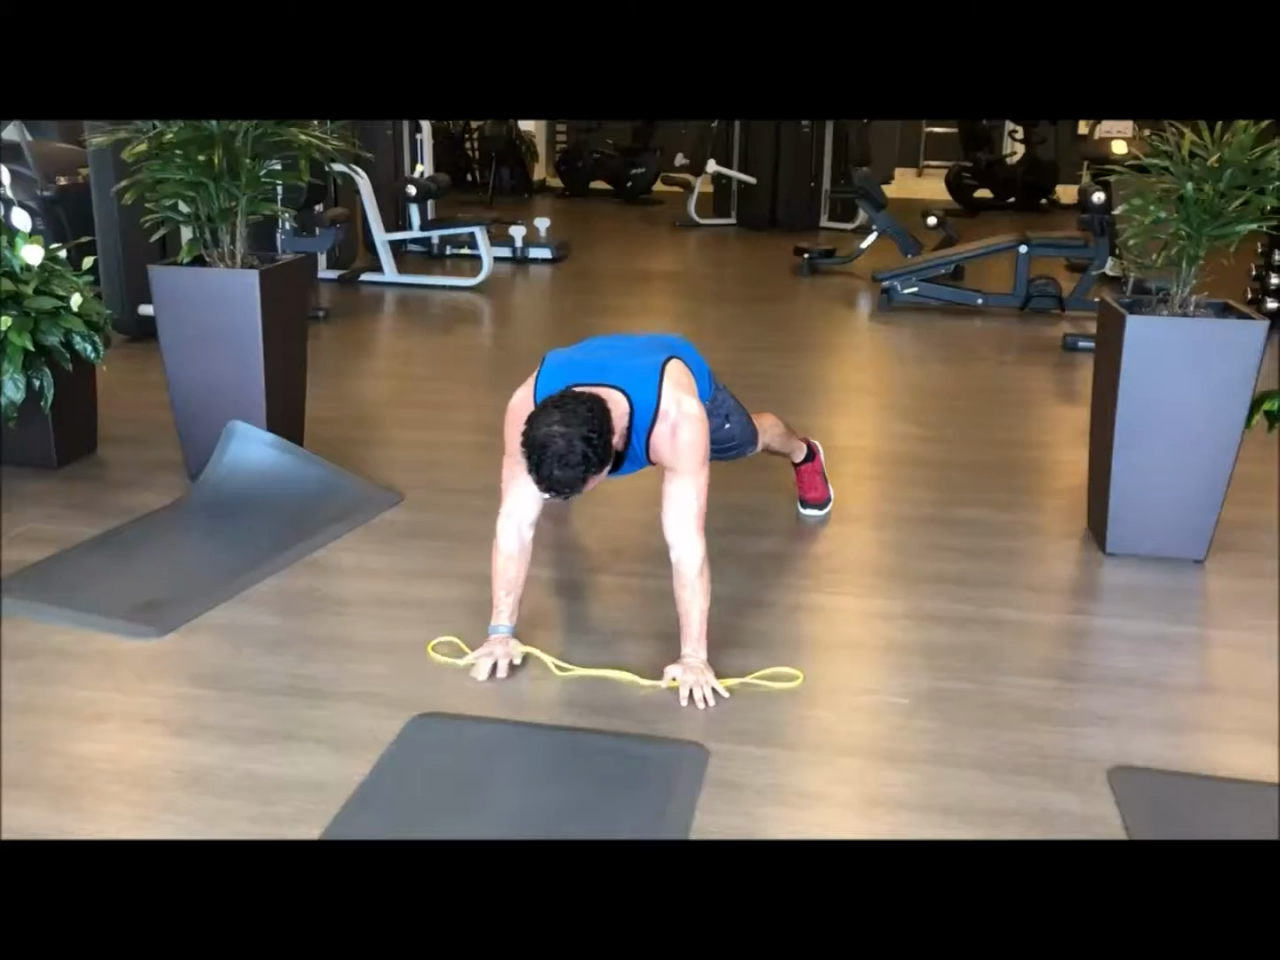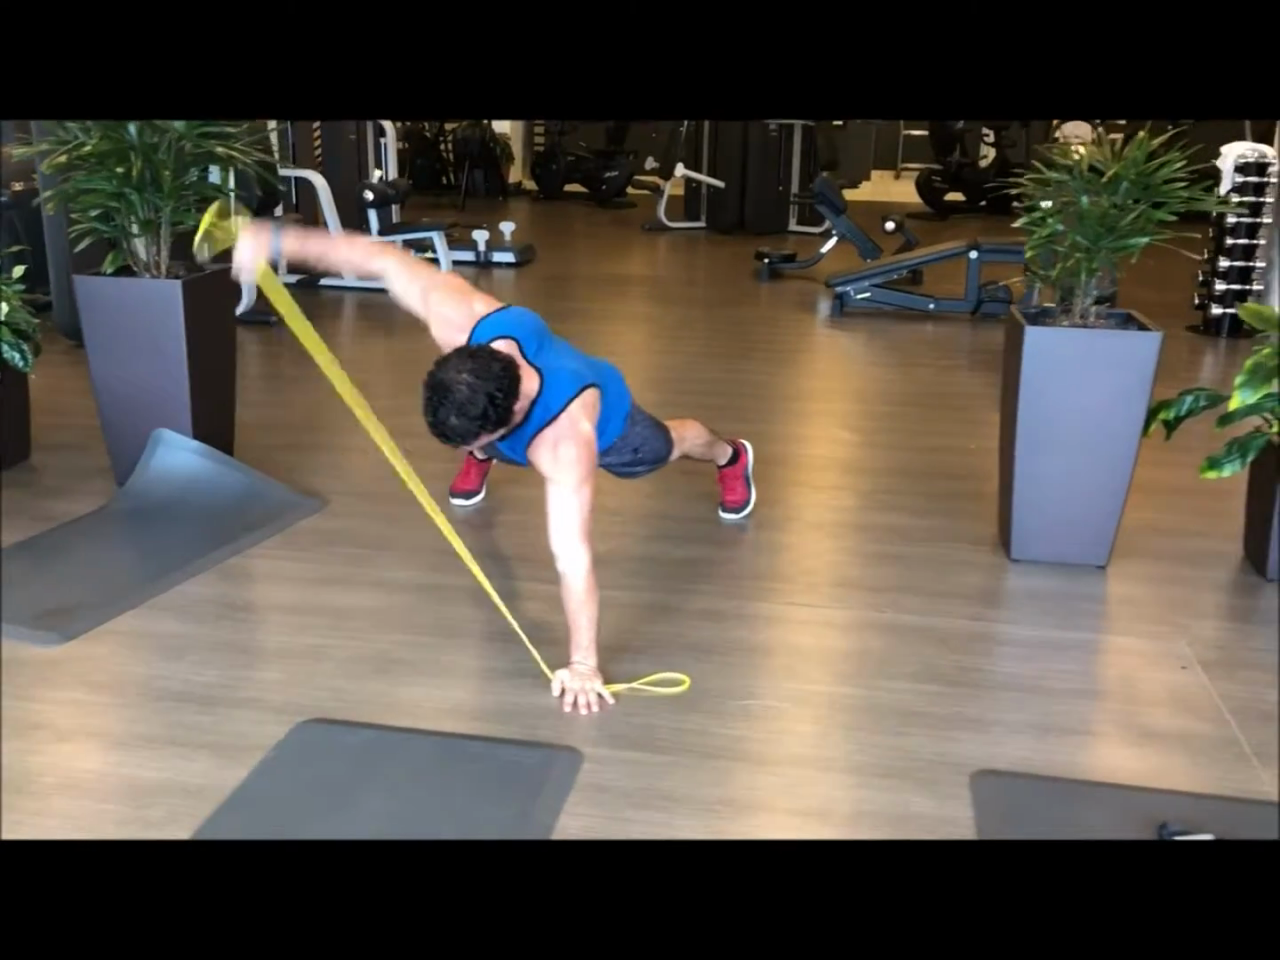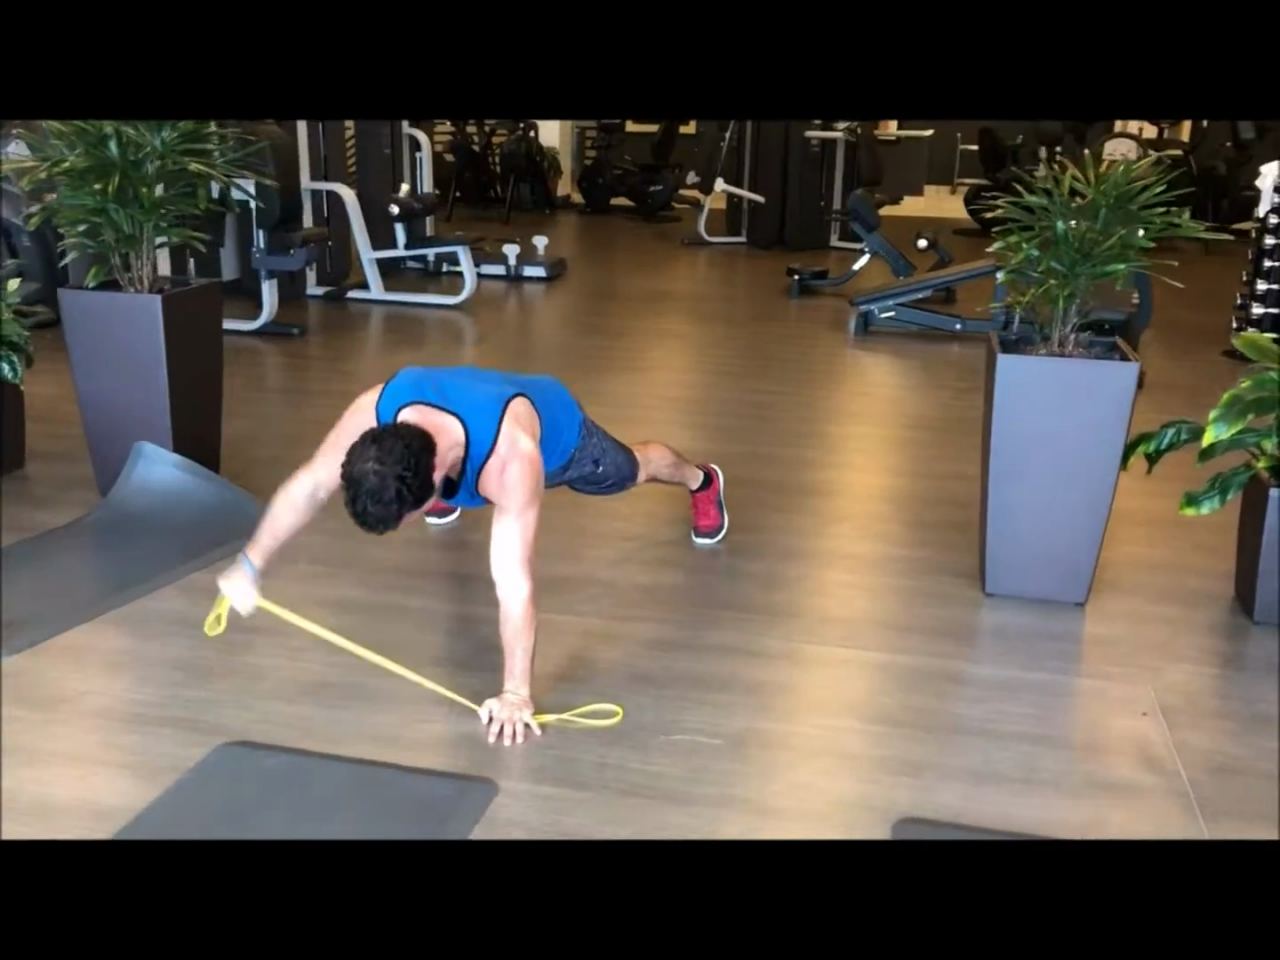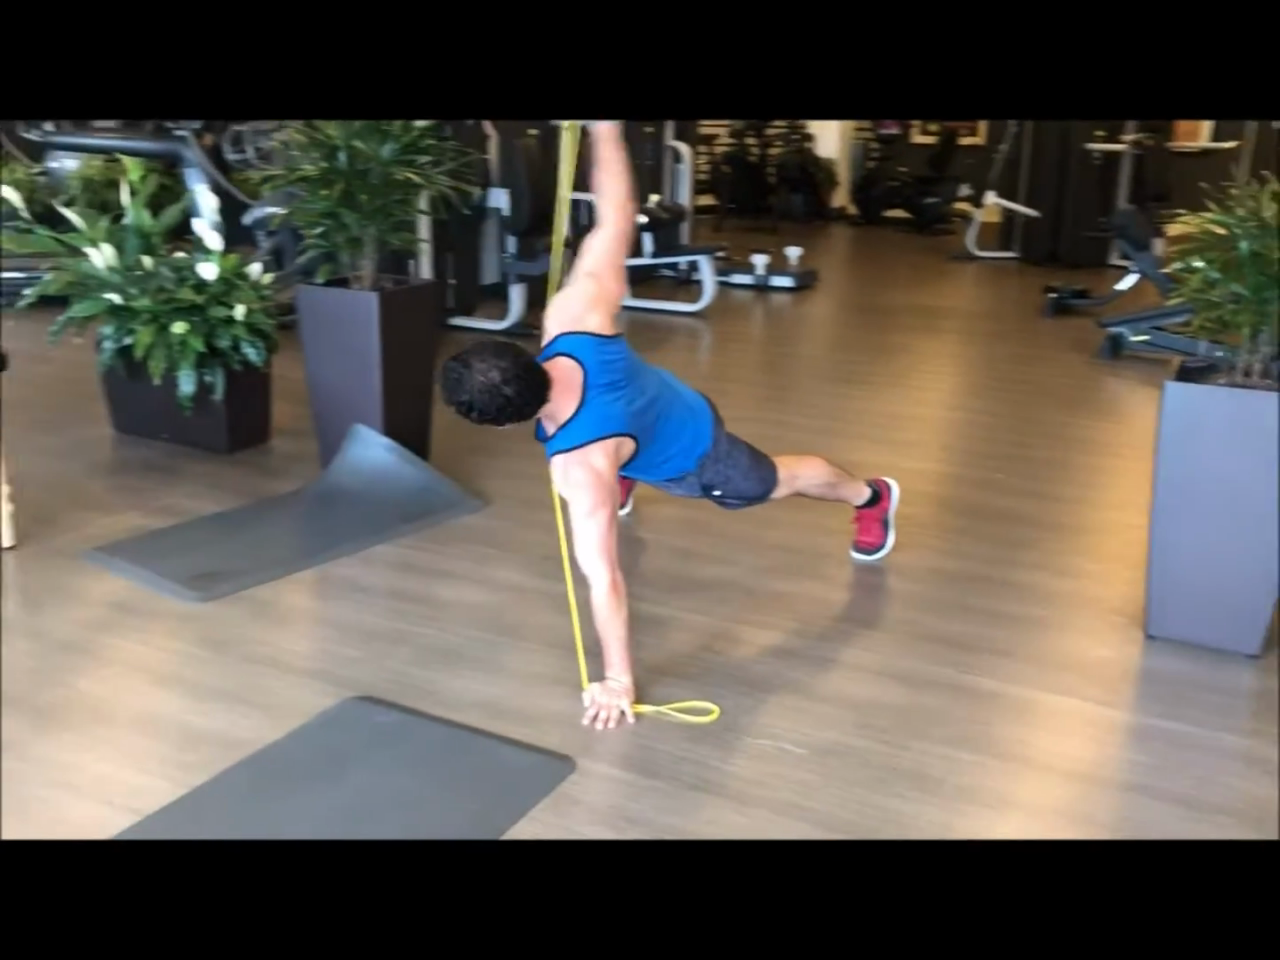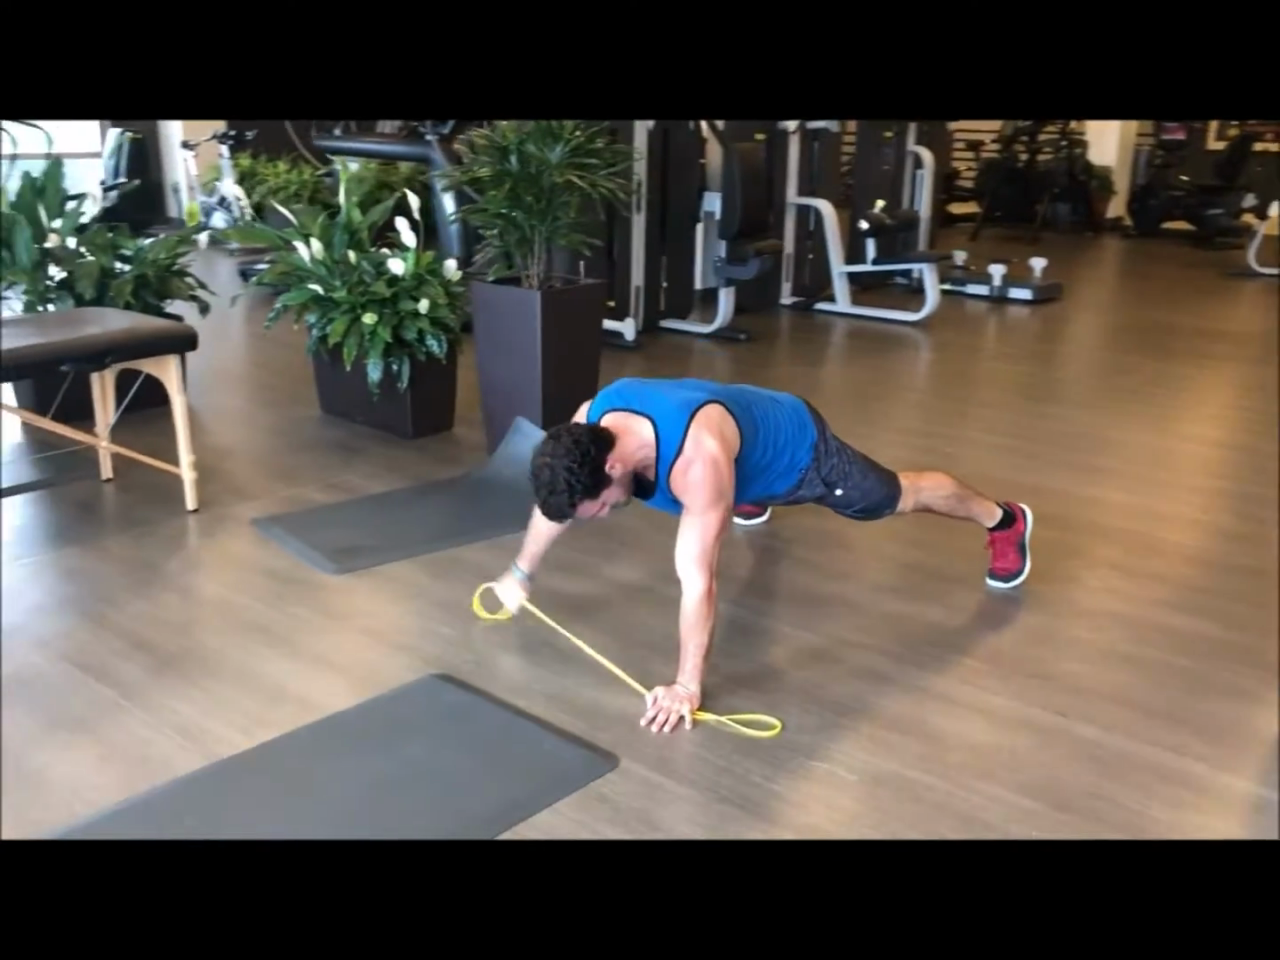
dt=1s
person 1, frame 1
left shoulder: (676, 420)
right shoulder: (529, 407)
left elbow: (685, 543)
right elbow: (515, 522)
left wrist: (694, 658)
right wrist: (501, 631)
left hip: (687, 372)
left knee: (750, 439)
left ankle: (803, 453)
person 1, frame 2
left shoulder: (565, 441)
right shoulder: (477, 324)
left elbow: (572, 559)
right elbow: (388, 262)
left wrist: (582, 666)
right wrist: (278, 240)
left hip: (609, 432)
left knee: (666, 446)
right knee: (480, 448)
left ankle: (729, 455)
right ankle: (483, 463)
person 1, frame 3
left shoulder: (509, 460)
right shoulder: (379, 410)
left elbow: (513, 584)
right elbow: (307, 486)
left wrist: (515, 694)
right wrist: (248, 564)
left hip: (562, 436)
left knee: (633, 469)
right knee: (448, 495)
left ankle: (701, 481)
right ankle: (460, 493)
person 1, frame 4
left shoulder: (580, 463)
right shoulder: (576, 320)
left elbow: (602, 578)
right elbow: (614, 223)
left wrist: (618, 684)
right wrist: (606, 130)
left hip: (694, 459)
right hip: (670, 406)
left knee: (776, 484)
left ankle: (871, 497)
person 1, frame 5
left shoulder: (696, 460)
right shoulder: (592, 419)
left elbow: (697, 581)
right elbow: (554, 499)
left wrist: (686, 686)
right wrist: (518, 573)
left hip: (804, 456)
right hip: (759, 423)
left knee: (900, 497)
right knee: (741, 498)
left ankle: (1004, 521)
right ankle: (755, 492)
